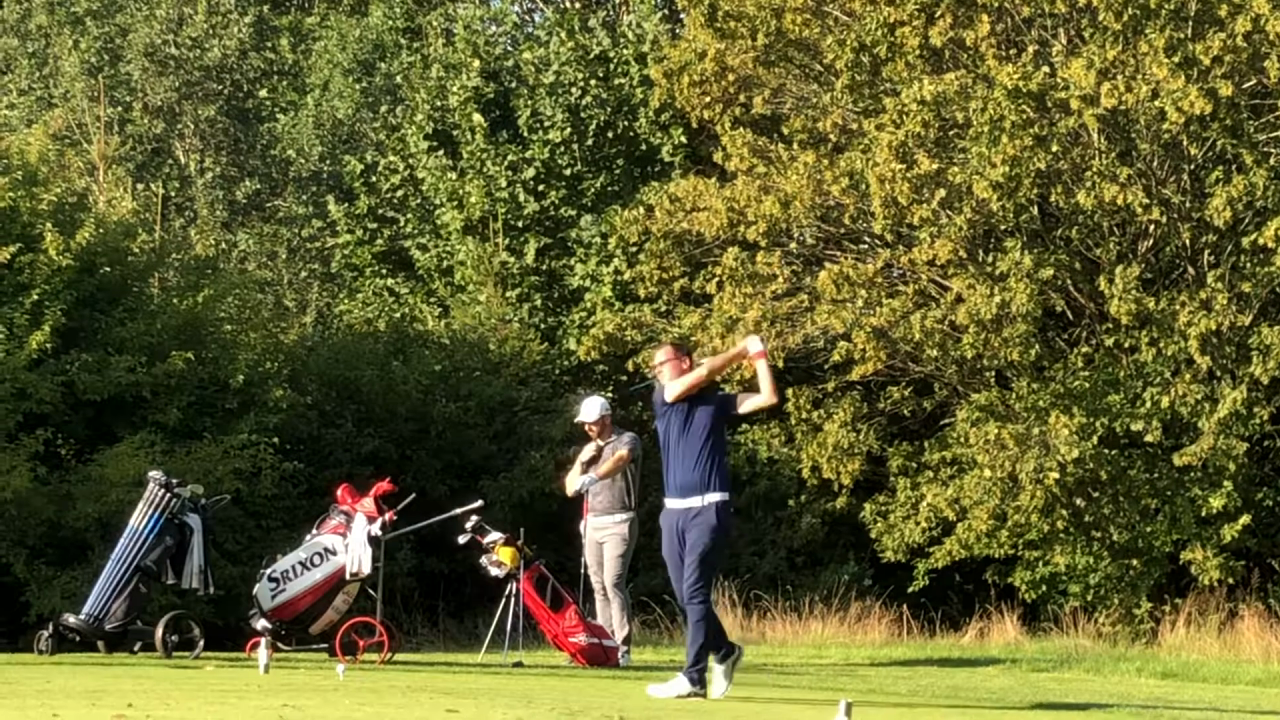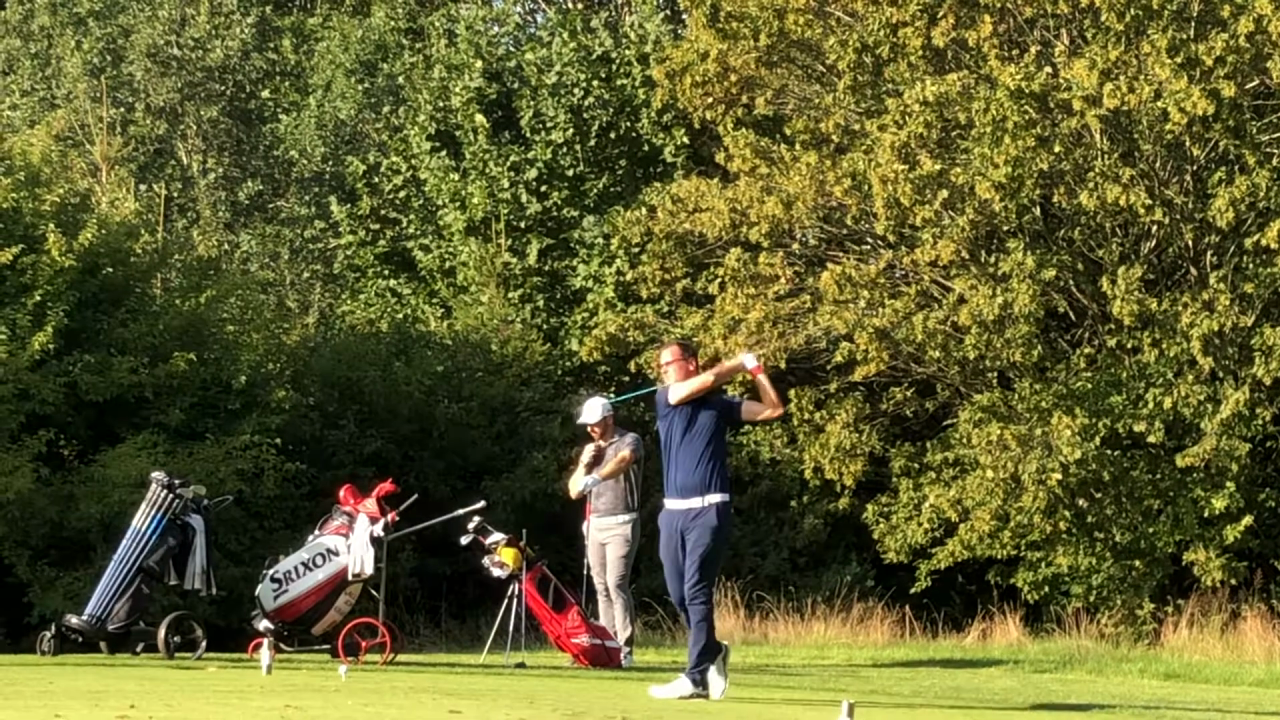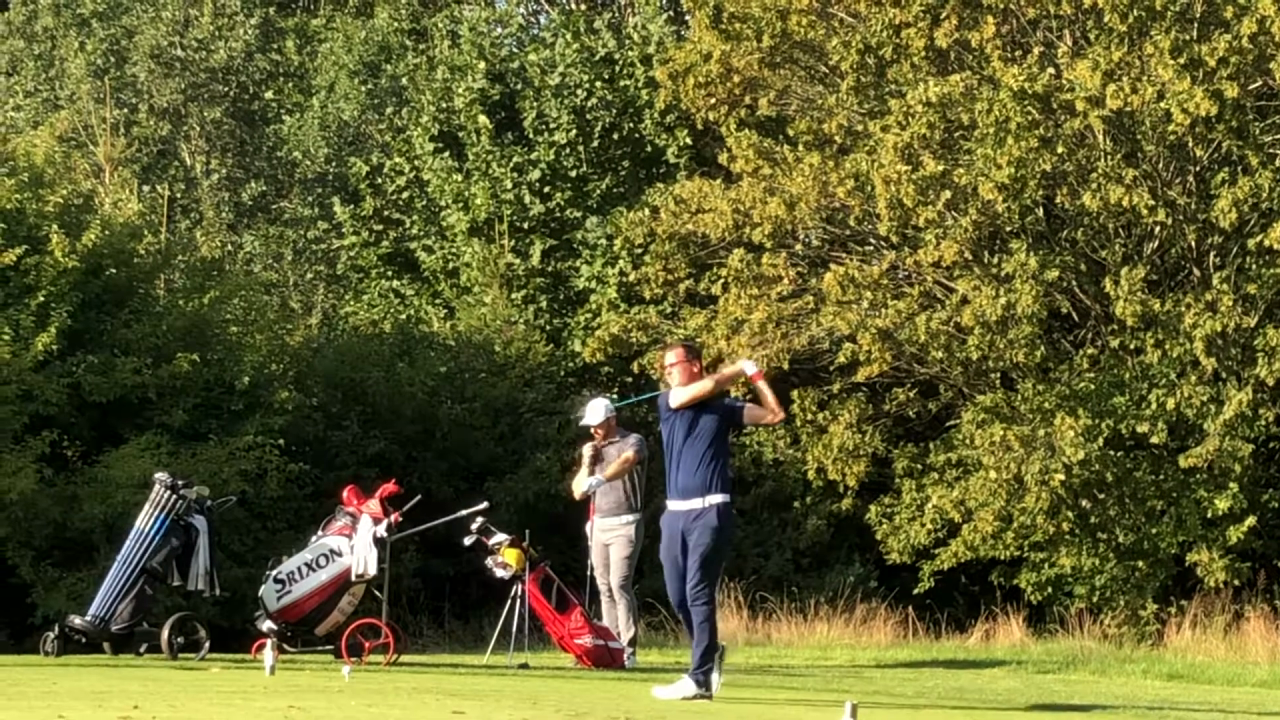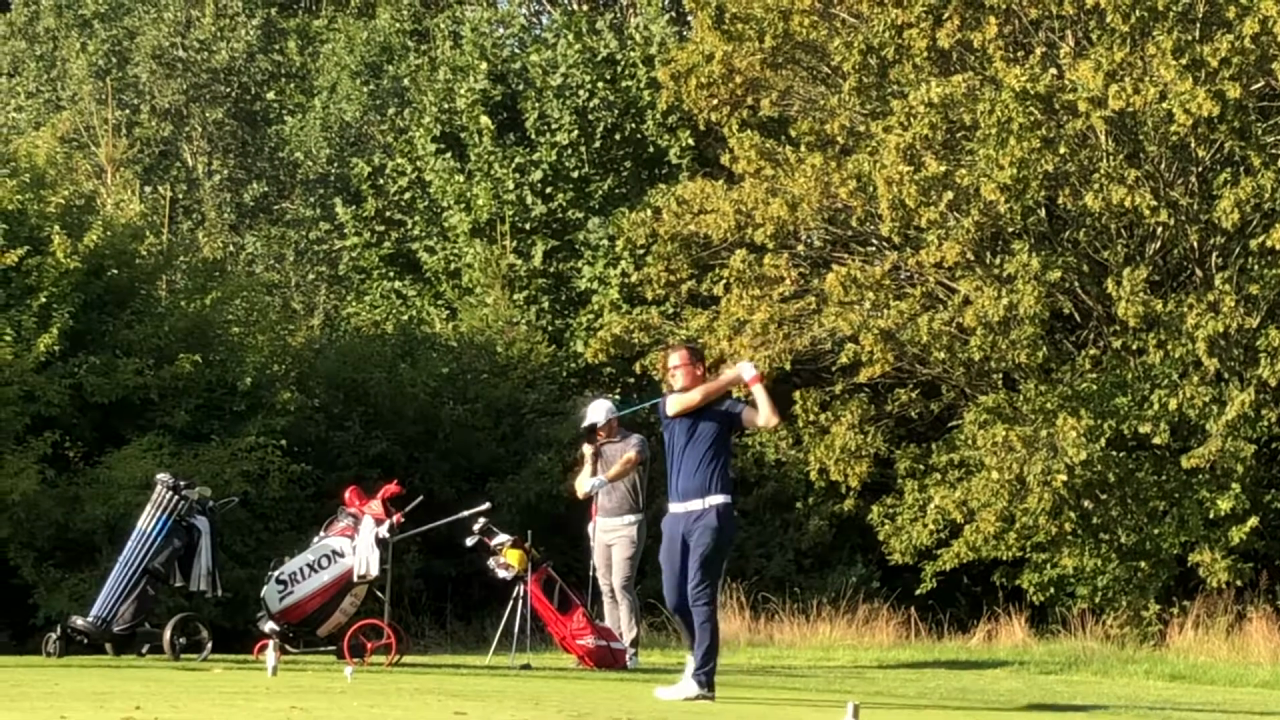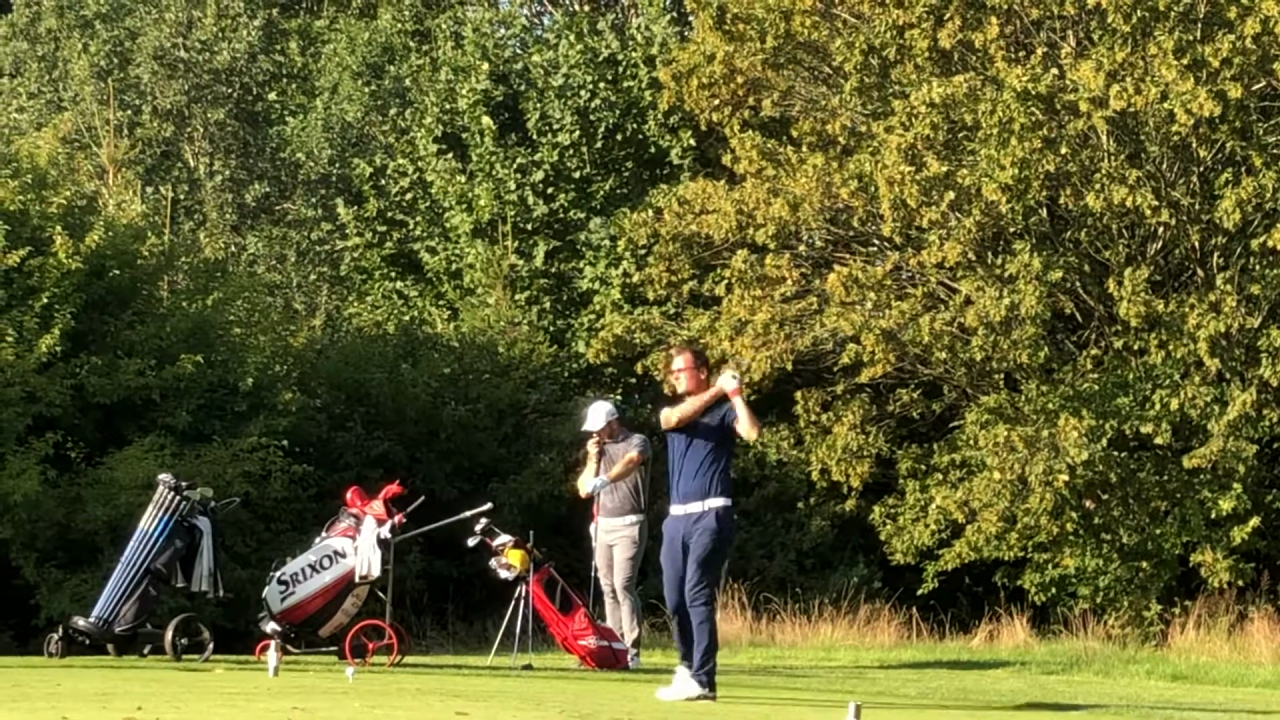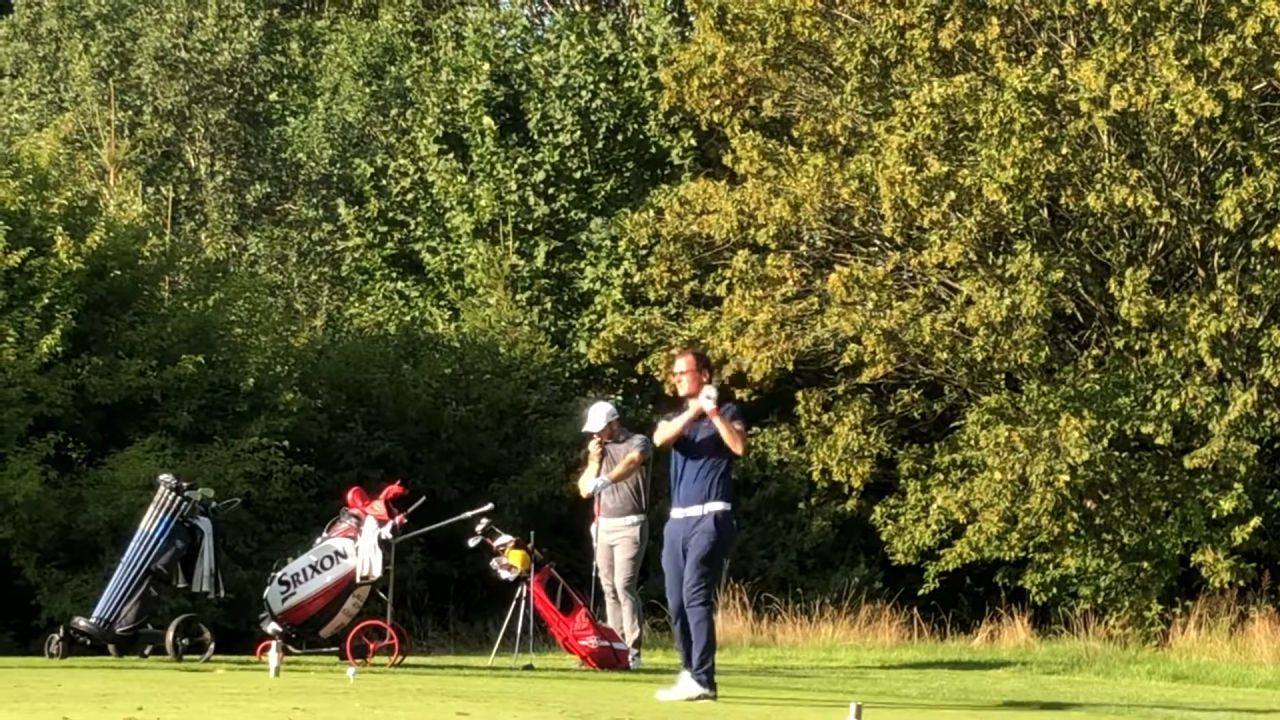
dt=0.1s
person 1, frame 1
left shoulder: (719, 402)
right shoulder: (663, 398)
left elbow: (769, 397)
right elbow: (700, 376)
left wrist: (757, 355)
right wrist: (739, 350)
left hip: (710, 509)
right hip: (674, 511)
left knee: (696, 591)
right knee: (684, 593)
left ankle: (693, 677)
right ankle: (723, 651)
person 1, frame 2
left shoulder: (722, 405)
right shoulder: (664, 399)
left elbow: (775, 409)
right elbow: (705, 381)
left wrist: (755, 370)
right wrist: (738, 363)
left hip: (709, 510)
right hip: (673, 512)
left knee: (696, 592)
right knee: (678, 593)
left ankle: (696, 679)
right ankle: (712, 652)
person 1, frame 3
left shoulder: (725, 408)
right shoulder: (667, 402)
left elbow: (776, 414)
right elbow: (703, 388)
left wrist: (755, 375)
right wrist: (739, 369)
left hip: (710, 511)
right hip: (675, 513)
left knee: (698, 593)
right knee: (677, 595)
left ankle: (699, 679)
right ankle: (709, 652)
person 1, frame 4
left shoulder: (727, 407)
right shoulder: (668, 405)
left elbow: (770, 420)
right elbow: (689, 402)
left wrist: (753, 380)
right wrist: (730, 376)
left hip: (712, 512)
right hip: (676, 514)
left knee: (700, 593)
right knee: (675, 597)
left ankle: (702, 680)
right ankle: (699, 656)
person 1, frame 5
left shoulder: (725, 412)
right shoulder: (670, 411)
left elbow: (753, 433)
right elbow: (673, 419)
left wrist: (734, 393)
right wrist: (717, 390)
left hip: (710, 514)
right hip: (677, 516)
left knee: (698, 594)
right knee: (674, 599)
left ankle: (701, 680)
right ankle: (690, 664)
person 1, frame 6
left shoulder: (727, 412)
right shoulder: (674, 417)
left elbow: (740, 447)
right elbow: (660, 438)
left wrist: (714, 411)
right wrist: (694, 410)
left hip: (712, 518)
right hip: (678, 520)
left knee: (697, 595)
right knee: (677, 602)
left ankle: (701, 679)
right ankle: (691, 670)
person 2, frame 1
left shoulder: (627, 440)
right shoulder: (589, 449)
left elbow: (618, 461)
right elbow: (570, 490)
left wrist: (593, 477)
right wrist: (581, 461)
left hip: (619, 523)
right hip: (593, 524)
left knee: (614, 583)
right knee: (599, 586)
left ankle: (623, 649)
person 2, frame 2
left shoulder: (629, 440)
right shoulder: (591, 448)
left elbow: (622, 461)
right elbow: (574, 492)
left wrist: (596, 478)
right wrist: (585, 463)
left hip: (621, 524)
right hip: (595, 525)
left knee: (617, 584)
right knee: (601, 587)
left ankle: (625, 650)
person 2, frame 3
left shoulder: (633, 441)
right shoulder: (593, 450)
left elbow: (625, 463)
right elbow: (578, 493)
left wrist: (599, 479)
right wrist: (586, 463)
left hip: (625, 525)
right hip: (598, 525)
left knee: (620, 585)
right knee: (604, 587)
left ankle: (628, 651)
person 2, frame 4
left shoulder: (635, 441)
right shoulder: (595, 449)
left elbow: (628, 463)
right elbow: (581, 492)
left wrist: (602, 480)
right wrist: (589, 462)
left hip: (627, 525)
right hip: (600, 526)
left knee: (622, 585)
right knee: (607, 588)
left ankle: (630, 651)
person 2, frame 5
left shoulder: (637, 442)
right shoulder: (598, 449)
left elbow: (630, 463)
right elbow: (583, 490)
left wrist: (604, 480)
right wrist: (593, 459)
left hip: (629, 525)
right hip: (602, 526)
left knee: (623, 586)
right knee: (608, 589)
left ankle: (632, 652)
person 2, frame 6
left shoulder: (638, 442)
right shoulder: (598, 449)
left elbow: (631, 463)
right elbow: (584, 490)
left wrist: (605, 481)
right wrist: (594, 460)
left hip: (629, 526)
right hip: (603, 526)
left knee: (624, 586)
right knee: (609, 589)
left ankle: (633, 652)
